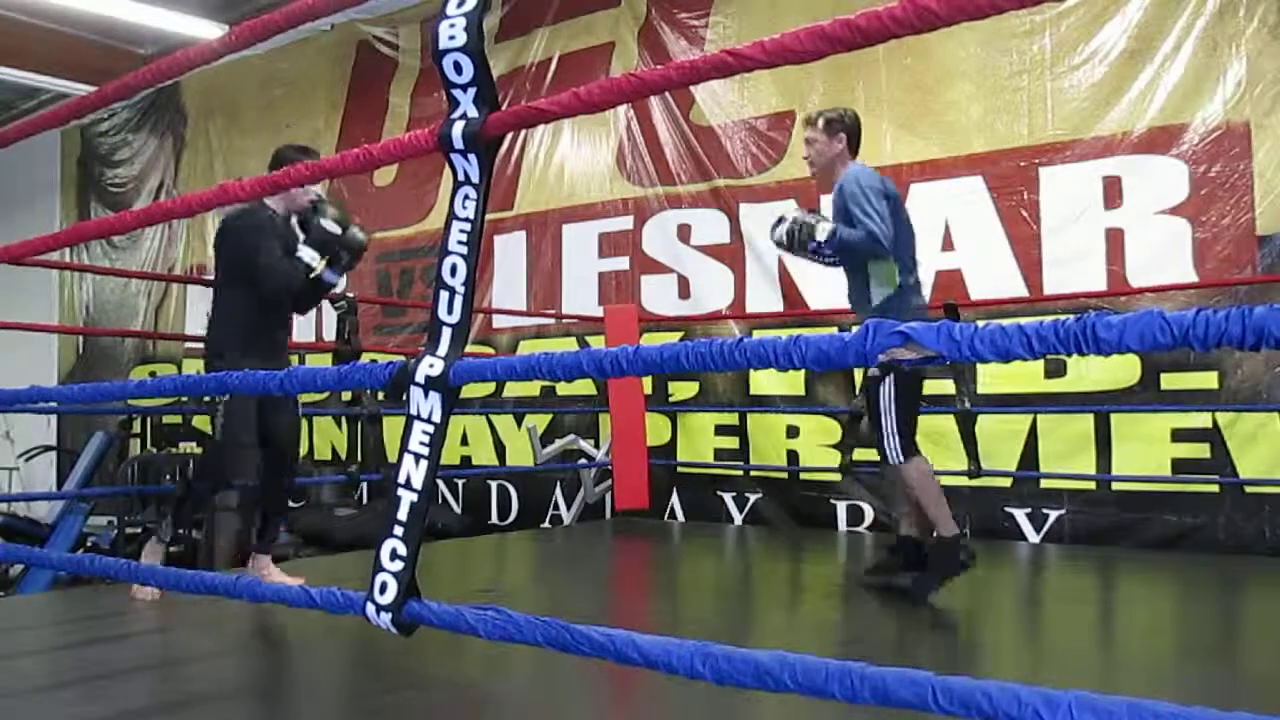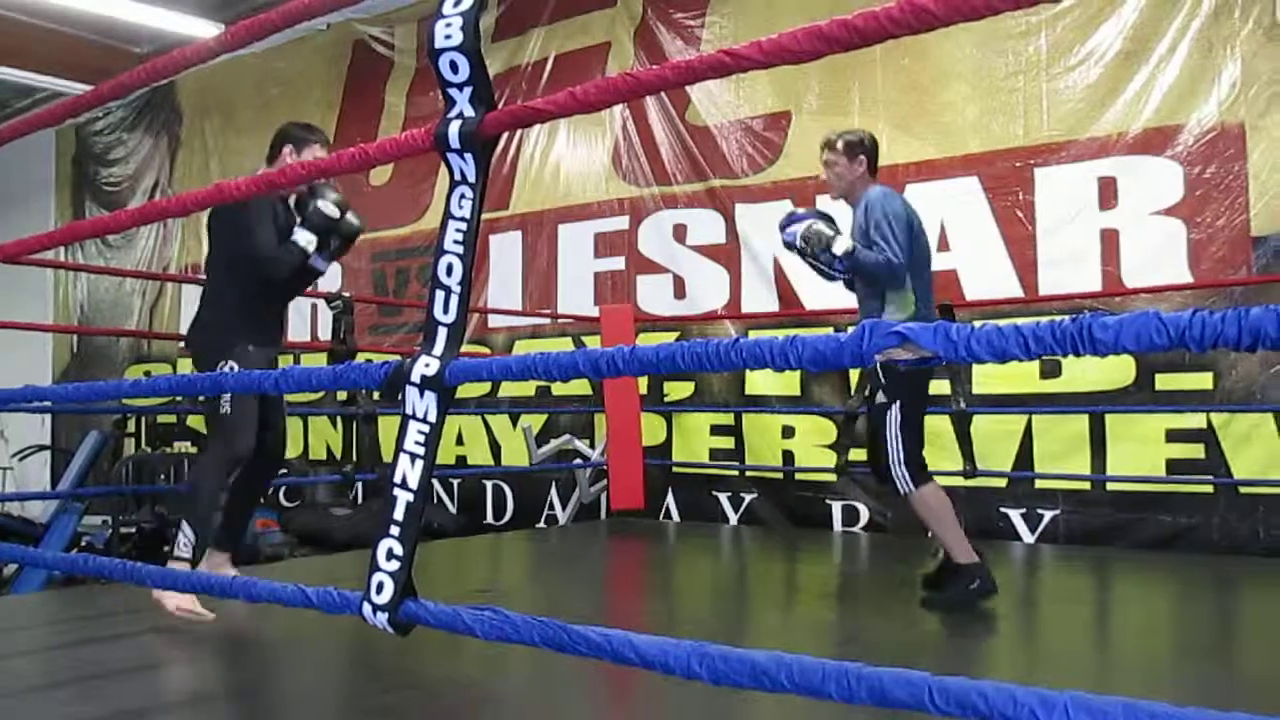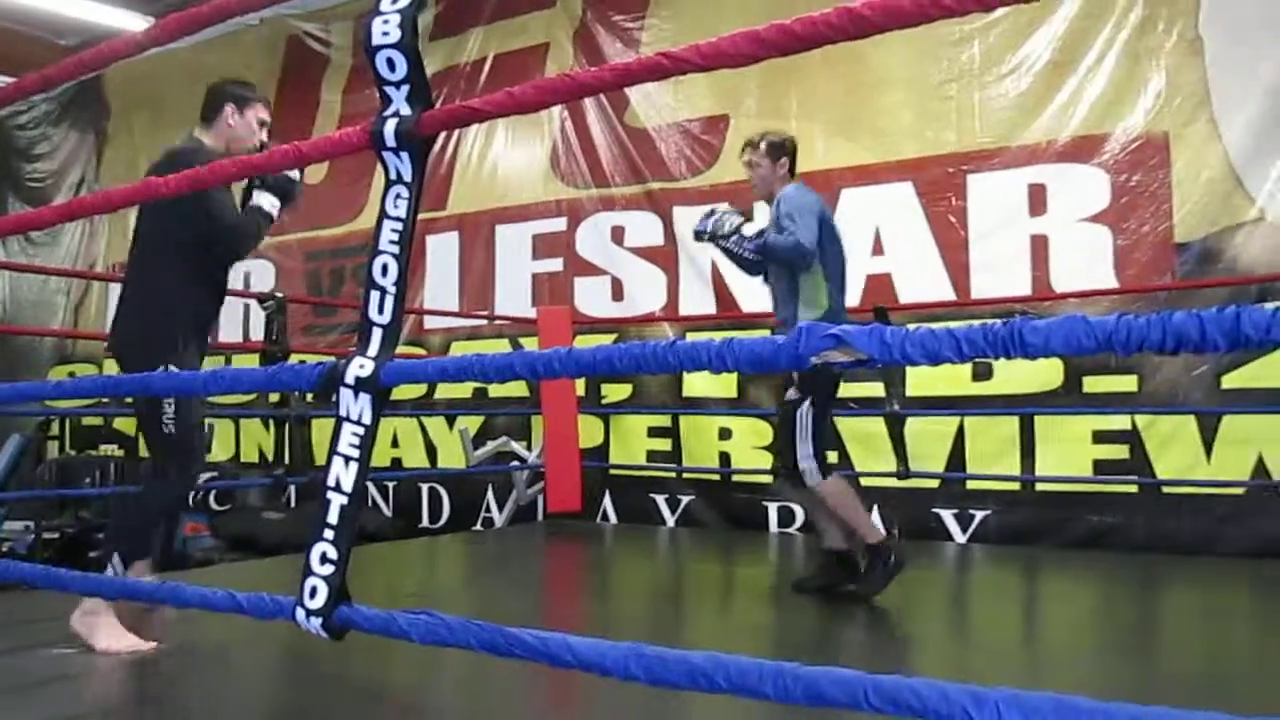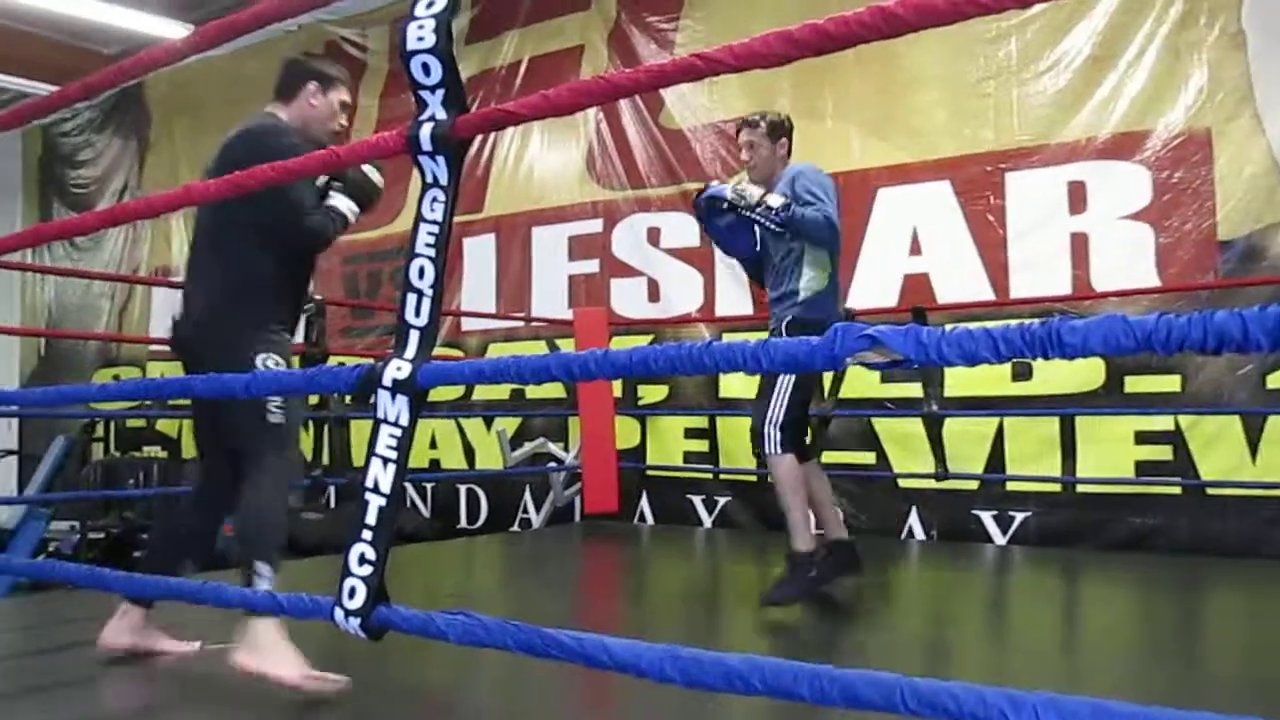
dt=0.3s
person 1, frame 1
left shoulder: (285, 230)
right shoulder: (249, 222)
left elbow: (298, 301)
right elbow: (277, 285)
left wrist: (335, 266)
right wrist: (313, 247)
left hip: (272, 362)
right hip: (236, 363)
left knee: (282, 461)
right knee: (228, 464)
left ankle: (260, 561)
right ankle: (160, 545)
person 1, frame 2
left shoulder: (283, 208)
right shoulder: (245, 199)
left elbow: (289, 284)
right elbow: (268, 268)
left wrist: (331, 248)
right wrist: (313, 228)
left hip: (259, 348)
right hip: (226, 344)
left knee: (269, 451)
right knee: (232, 446)
left ankle: (216, 559)
right ankle: (177, 570)
person 1, frame 3
left shoulder: (190, 165)
right shoulder: (194, 163)
left elbow: (211, 246)
right elbow: (234, 240)
left wrist: (266, 194)
right wrist: (271, 192)
left hip: (167, 337)
right hip: (163, 341)
left knee: (175, 460)
right knee: (178, 464)
left ankle: (140, 570)
right ankle: (98, 603)
person 1, frame 4
left shoulder: (251, 146)
right shoulder: (274, 140)
right elbow: (302, 234)
left wrist: (336, 191)
right wrist: (350, 194)
left hip: (219, 333)
right hip: (242, 335)
left knee: (222, 478)
right knee: (276, 464)
left ankle: (131, 619)
right ankle: (258, 634)
person 2, frame 1
left shoulder: (856, 180)
right shoulder: (856, 183)
left elbow: (876, 241)
left wrist: (822, 232)
right wrist: (806, 239)
left hip: (893, 324)
right hip: (893, 324)
left knee: (894, 442)
right knee: (893, 440)
left ankle: (950, 543)
right ankle: (909, 543)
person 2, frame 2
left shoulder: (880, 203)
right shoulder: (870, 208)
left elbow: (892, 269)
right elbow: (864, 276)
left wrist: (838, 245)
right wrist: (820, 250)
left knee: (903, 466)
right knee: (888, 462)
left ankle: (971, 571)
right ankle: (957, 558)
person 2, frame 3
left shoulder: (797, 199)
right shoulder: (788, 207)
left elbow: (801, 250)
left wrist: (744, 232)
right wrist: (739, 242)
left knee: (806, 462)
right knee: (800, 458)
left ankle: (880, 546)
right ankle: (838, 555)
person 2, frame 4
left shoulder: (803, 176)
right shoulder: (774, 191)
left elbow: (827, 227)
right elbow: (763, 272)
left wrist: (764, 200)
right wrist: (731, 233)
left hip: (805, 322)
right hip: (798, 325)
left knee: (772, 436)
right knee: (792, 443)
left ankle: (804, 555)
right ankle: (837, 545)
